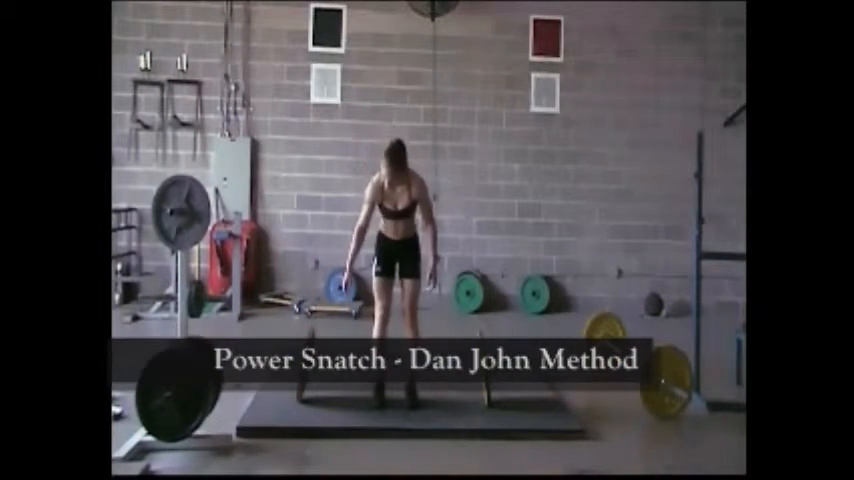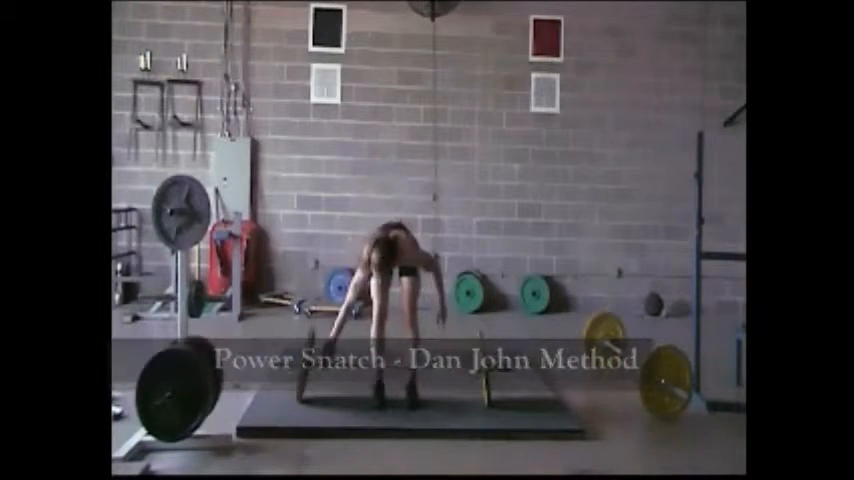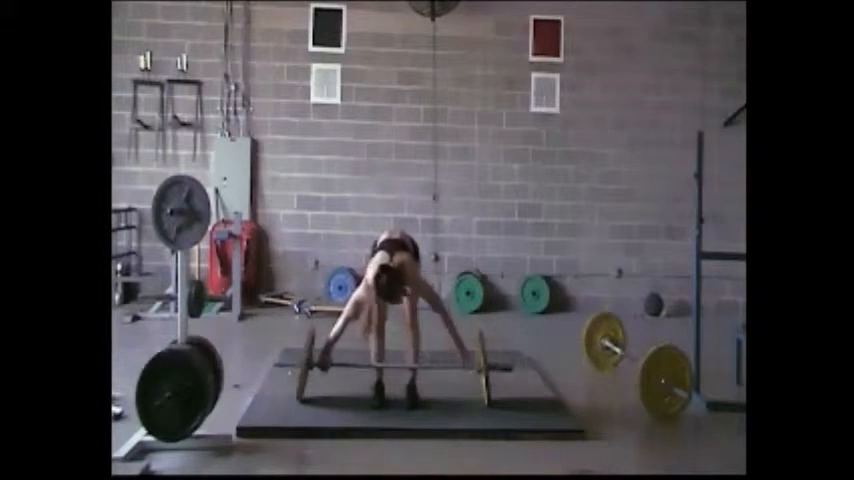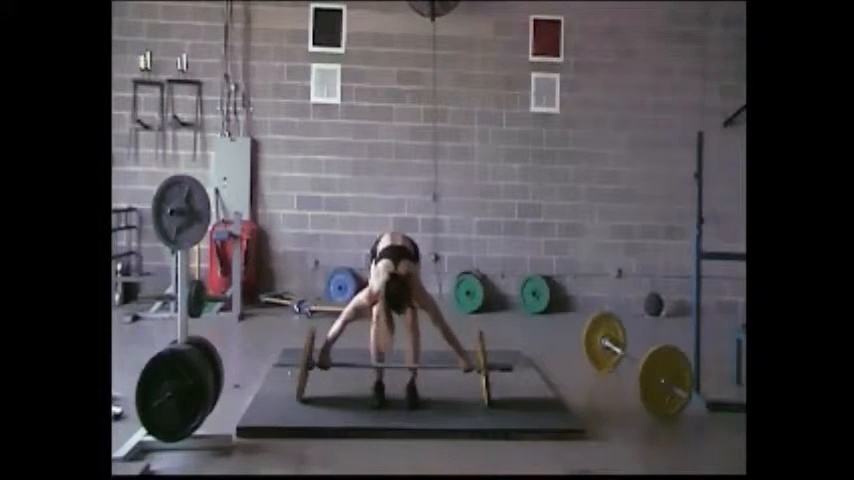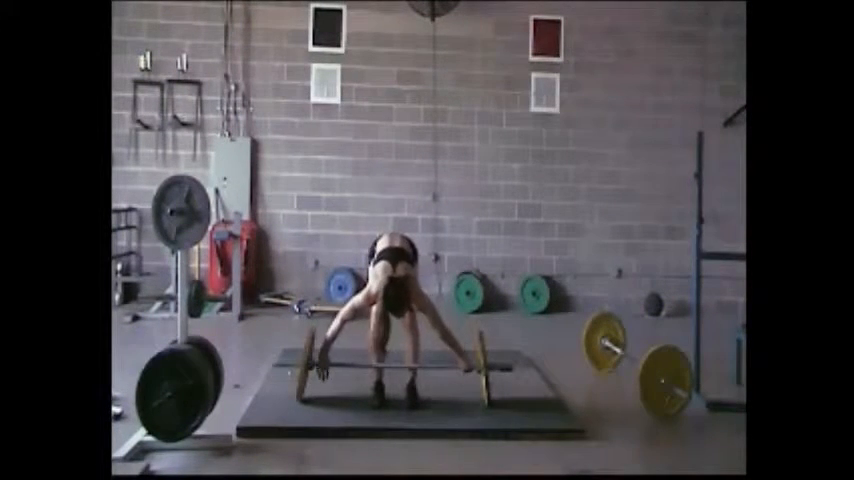
dt=0.4s
person 1, frame 1
left shoulder: (417, 184)
right shoulder: (375, 184)
left elbow: (429, 223)
right elbow: (361, 227)
left wrist: (433, 261)
right wrist: (348, 266)
left hip: (409, 248)
right hip: (384, 246)
left knee: (410, 315)
right knee: (381, 314)
left ankle: (411, 380)
right ankle: (378, 378)
person 1, frame 2
left shoulder: (409, 252)
right shoulder: (368, 261)
left elbow: (434, 265)
right elbow: (348, 303)
left wrist: (442, 302)
right wrist: (332, 340)
left hip: (406, 262)
right hip: (382, 254)
left knee: (410, 317)
right knee: (378, 314)
left ankle: (412, 383)
right ankle: (379, 381)
person 1, frame 3
left shoulder: (411, 278)
right shoulder: (369, 283)
left elbow: (440, 309)
right elbow: (345, 317)
left wrist: (460, 347)
right wrist: (326, 351)
left knee: (411, 319)
right knee: (378, 319)
left ankle: (412, 383)
right ankle: (378, 382)
person 1, frame 4
left shoulder: (416, 291)
right shoulder: (374, 291)
left elbow: (441, 325)
right elbow: (343, 318)
left wrist: (462, 356)
right wrist: (325, 351)
left knee: (411, 322)
right knee: (377, 321)
left ankle: (412, 383)
right ankle: (378, 383)
person 1, frame 5
left shoulder: (414, 294)
right shoulder: (372, 293)
left elbow: (440, 328)
right elbow: (341, 318)
left wrist: (462, 357)
right wrist: (323, 353)
left knee: (410, 322)
right knee: (376, 322)
left ankle: (412, 383)
right ankle: (378, 383)
